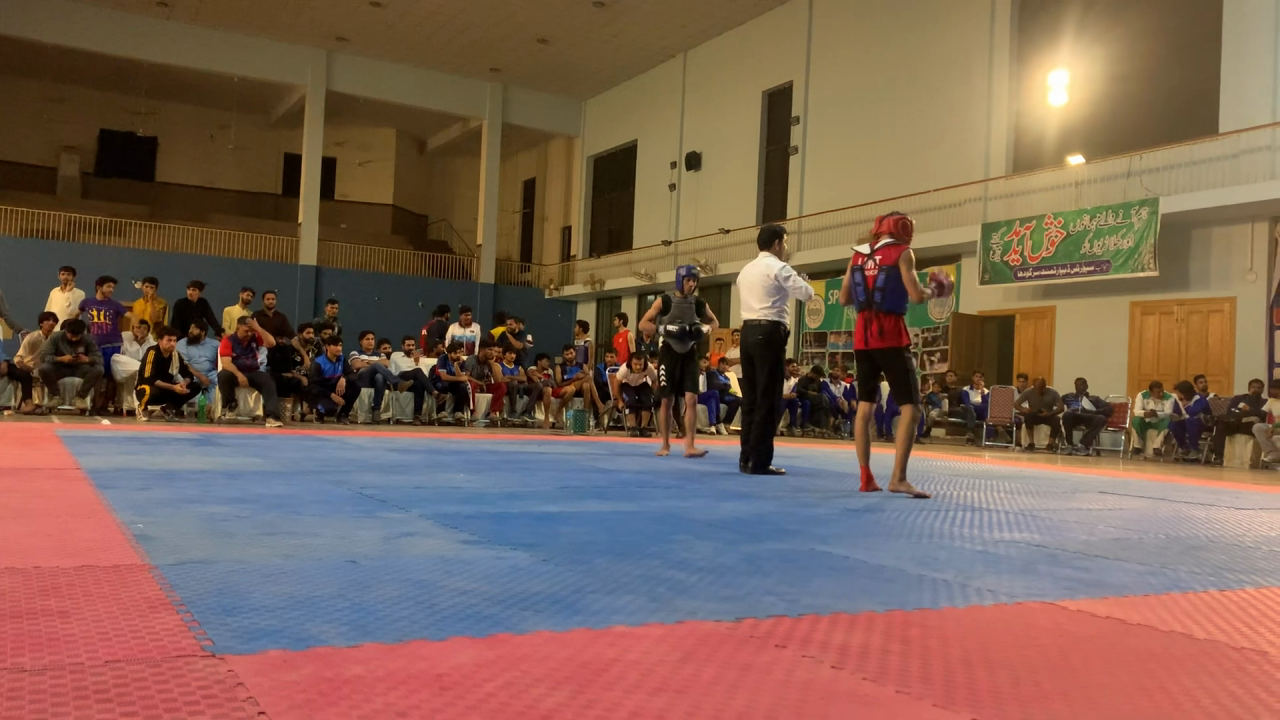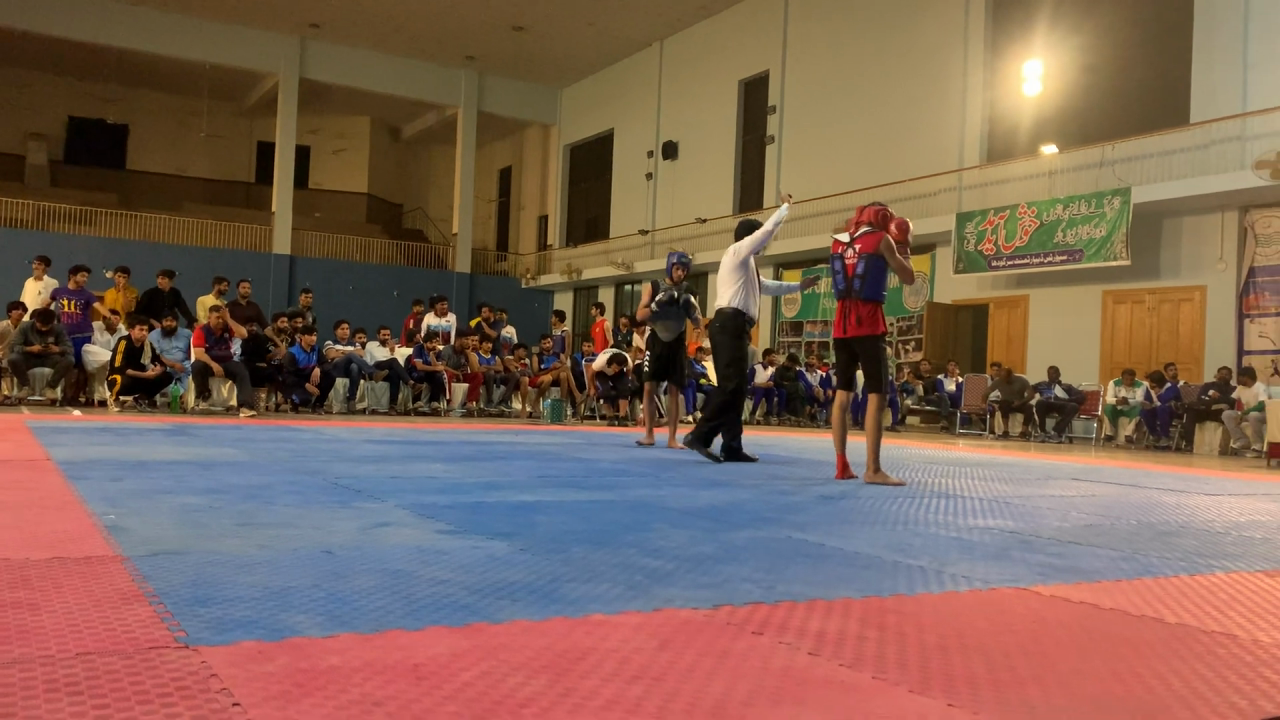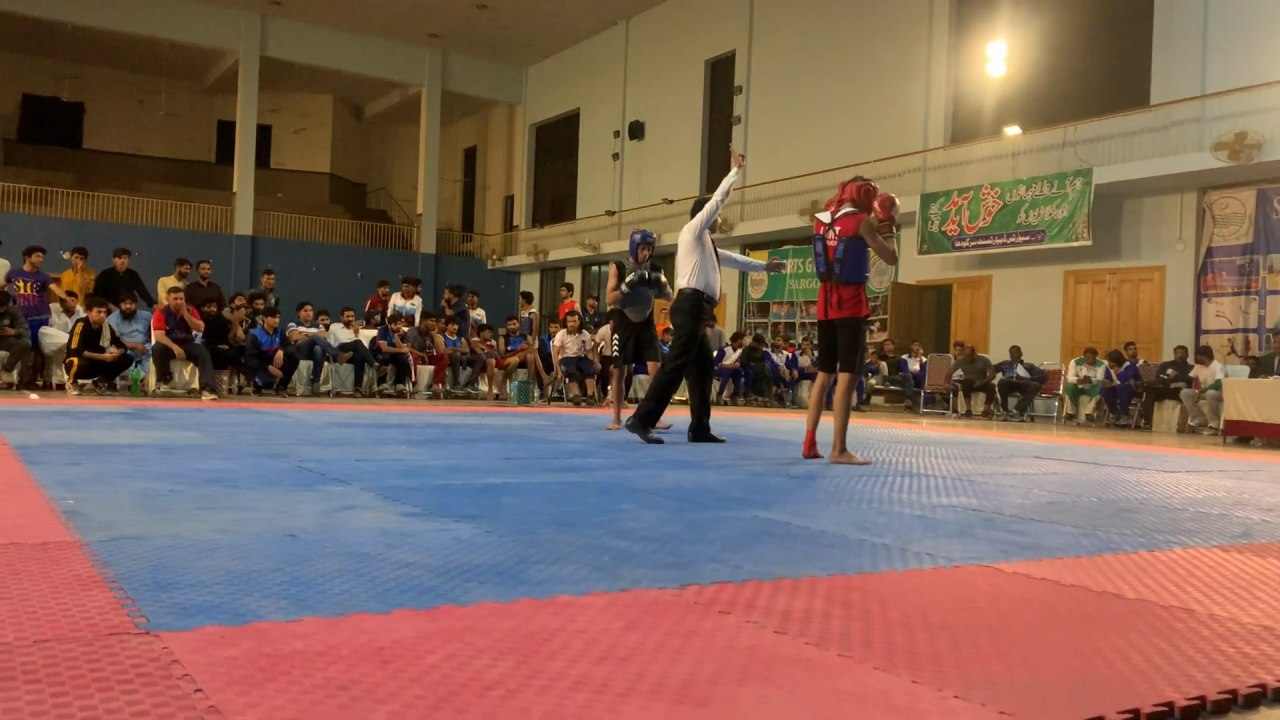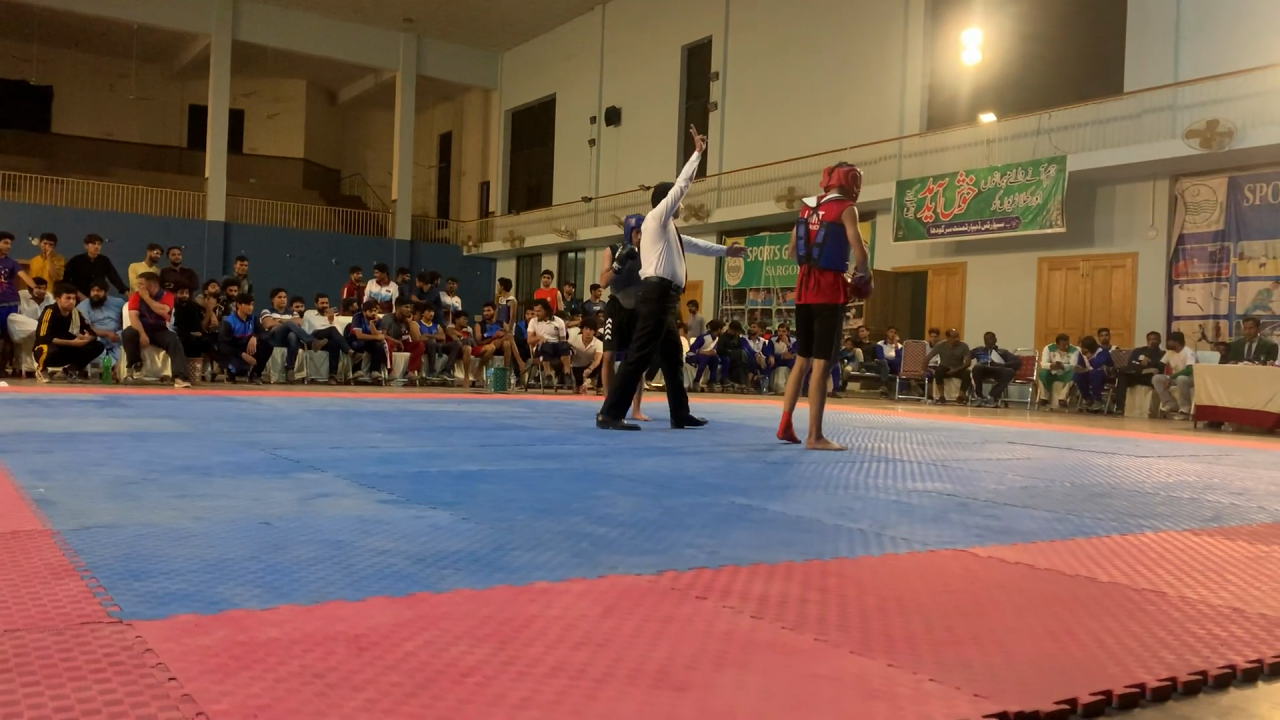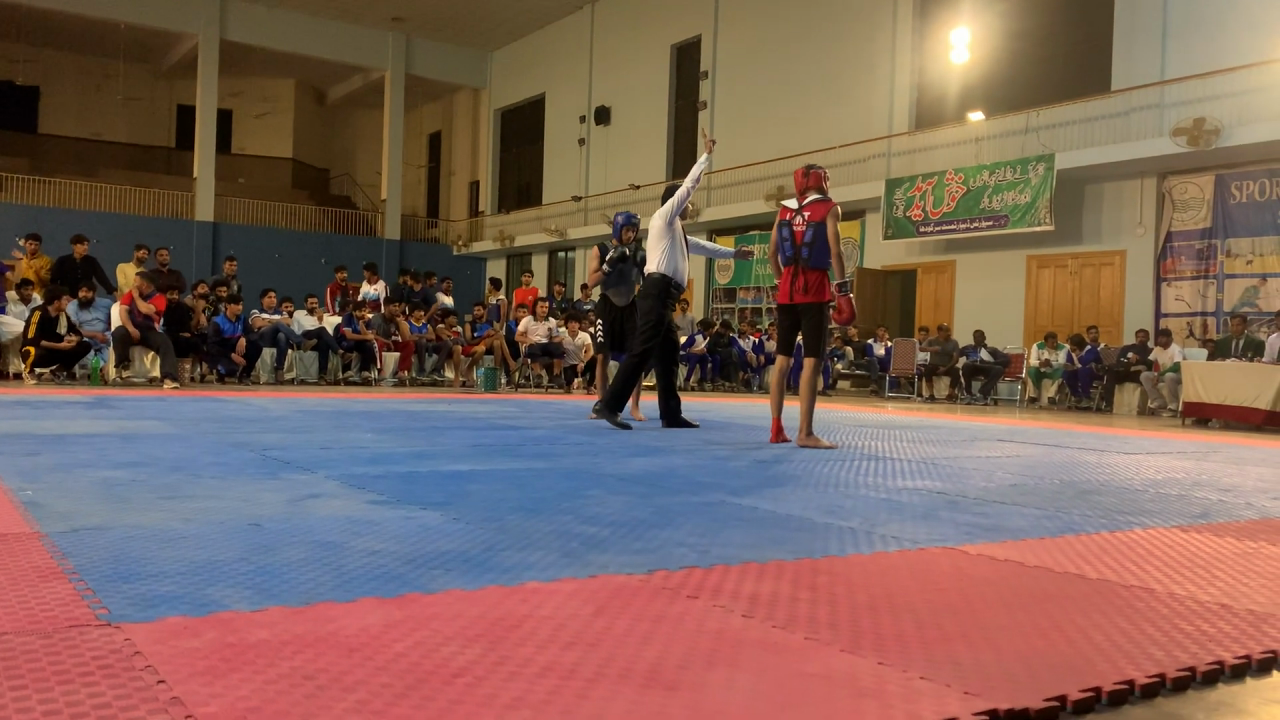
dt=0.5s
person 1, frame 1
left shoulder: (746, 271)
right shoulder: (778, 268)
right elbow: (806, 293)
left wrist: (785, 289)
right wrist: (801, 283)
left hip: (748, 333)
right hip: (769, 334)
left knee: (751, 399)
right knee: (767, 400)
left ankle: (748, 458)
right ankle: (759, 461)
person 1, frame 2
left shoulder: (744, 265)
right shoulder: (739, 250)
left elbow: (768, 287)
right elbow: (769, 229)
left wrist: (799, 286)
right wrist: (785, 206)
left hip: (728, 325)
right hip: (730, 325)
left knee: (733, 386)
right knee: (732, 385)
left ankle: (731, 447)
right ankle: (700, 436)
person 1, frame 3
left shoulder: (707, 245)
right shoulder: (693, 231)
left elbow: (734, 260)
right elbow: (717, 199)
left wrist: (765, 266)
right wrist: (736, 169)
left hip: (697, 309)
right hip: (691, 307)
left knee: (702, 368)
right knee: (676, 365)
left ankle: (700, 428)
right ankle: (641, 420)
person 1, frame 4
left shoulder: (669, 230)
right shoulder: (657, 217)
left elbow: (694, 245)
right elbow: (681, 185)
left wrist: (725, 250)
right wrist: (698, 153)
left hip: (661, 296)
right hip: (657, 294)
left knee: (672, 355)
right knee: (641, 354)
left ankle: (680, 413)
right ankle: (610, 413)
person 1, frame 5
left shoulder: (676, 230)
right shoulder: (664, 216)
left elbow: (701, 246)
right elbow: (689, 185)
left wrist: (733, 253)
right wrist: (706, 155)
left hip: (663, 294)
right hip: (658, 291)
left knee: (668, 354)
right knee: (642, 350)
left ankle: (671, 414)
right ankle: (609, 404)
person 2, frame 1
left shoulder: (858, 255)
right shoulder: (902, 253)
left elbow: (844, 298)
right elbow: (916, 296)
right wrist: (936, 288)
left hip: (863, 335)
right hip: (891, 336)
left knee: (865, 406)
right knee: (910, 407)
left ankle: (866, 478)
right ankle: (899, 477)
person 2, frame 2
left shoulder: (838, 242)
right shoulder: (881, 240)
right elbow: (908, 278)
right wrist: (902, 246)
left hip: (842, 323)
right hip: (868, 324)
left knee: (843, 394)
right knee: (876, 396)
left ankle: (842, 466)
right ankle: (873, 469)
person 2, frame 3
left shoulder: (821, 221)
right shoulder: (862, 221)
right elbow: (890, 259)
right wrist: (887, 226)
left hip: (825, 304)
right hip: (851, 305)
left knee: (824, 375)
right knee: (847, 377)
left ankle: (809, 443)
right ankle: (838, 449)
person 2, frame 4
left shoulder: (807, 207)
right shoulder: (845, 208)
left elbow: (793, 250)
right elbow: (859, 252)
right wrist: (861, 276)
left hip: (804, 289)
right hip: (829, 291)
left knee: (803, 359)
right knee: (821, 364)
left ankle: (786, 425)
right ankle: (814, 436)
person 2, frame 5
left shoulder: (785, 210)
right shoulder: (829, 208)
left elbow: (772, 252)
right elbow: (835, 252)
right wrist: (843, 289)
left hip: (787, 290)
right hip: (814, 291)
left knee: (782, 360)
right knee: (812, 362)
left ankle: (776, 429)
right ankle: (805, 432)
person 3, frame 1
left shoulder: (700, 304)
right shoulder: (664, 301)
left elbow: (714, 322)
right elbow: (643, 324)
left wrist: (704, 330)
right wrist: (664, 329)
left hip: (689, 355)
right hip: (669, 353)
left knee: (691, 400)
right knee: (666, 400)
left ankle: (690, 445)
right ankle: (665, 444)
person 3, frame 2
left shoulder: (689, 292)
right shoulder: (652, 287)
left elbow: (699, 323)
right elbow: (639, 316)
left wrist: (692, 310)
right wrist: (657, 304)
left hip: (677, 343)
right hip: (656, 341)
left knee: (674, 392)
right knee: (649, 387)
left ankle: (672, 438)
right ankle: (649, 435)
person 3, frame 3
left shoulder: (654, 270)
right shoulder: (618, 268)
left elbow: (670, 297)
right elbow: (609, 299)
left wrist: (663, 285)
right wrist: (628, 285)
left hip: (646, 324)
right hip: (623, 323)
left knee: (655, 369)
right knee: (618, 371)
right ankle: (616, 419)
person 3, frame 4
right shoulder: (613, 251)
right elbow: (603, 282)
right wrist: (620, 262)
right hip: (616, 308)
right knee: (609, 356)
left ankle: (636, 409)
person 3, frame 5
left shoulder: (637, 250)
right shoulder: (600, 250)
right elbow: (590, 283)
left wrist: (645, 265)
right wrist: (610, 265)
left hip: (630, 307)
right hip: (607, 307)
right knee: (602, 357)
left ankle: (634, 406)
